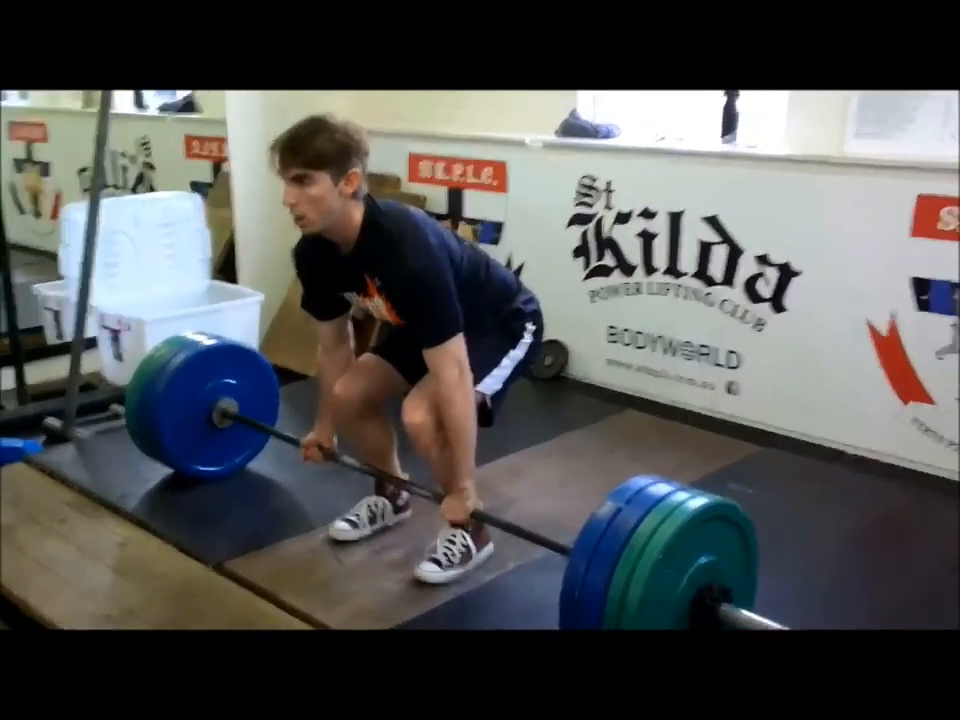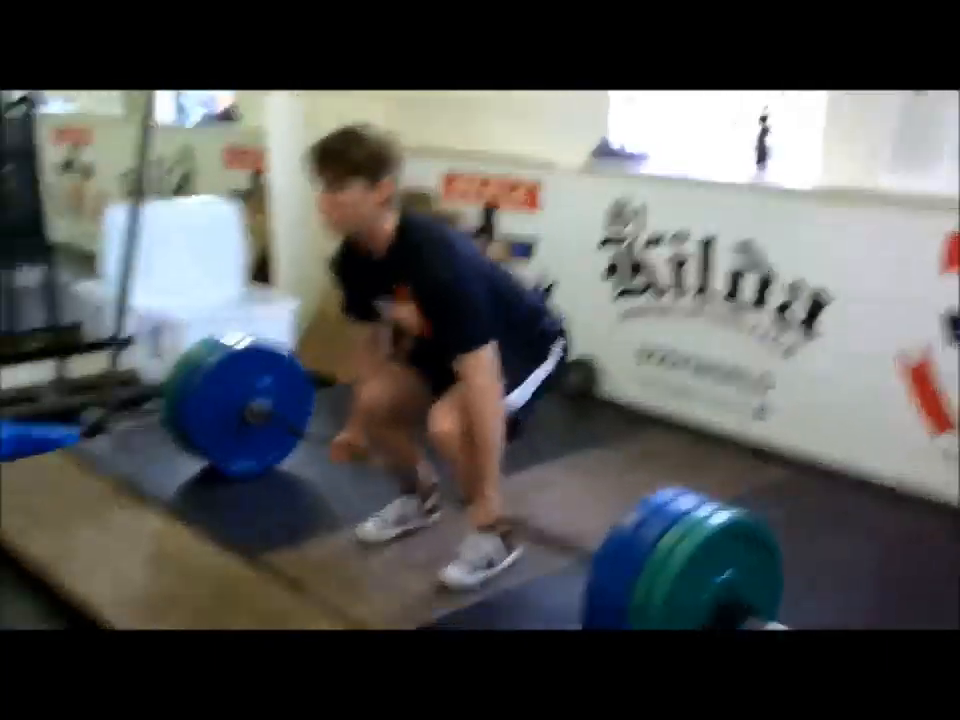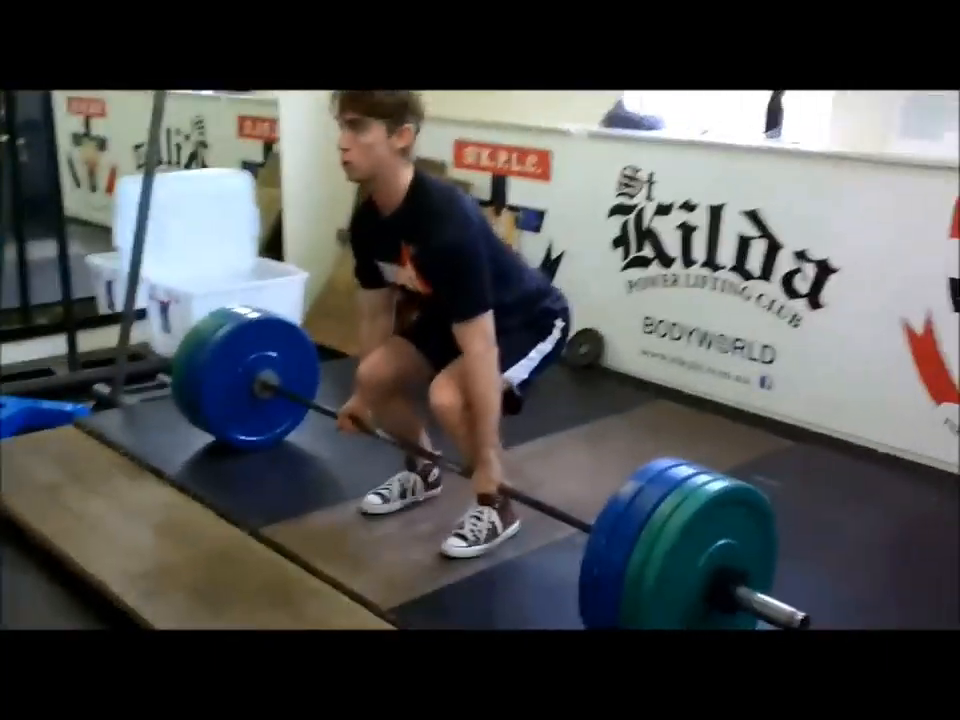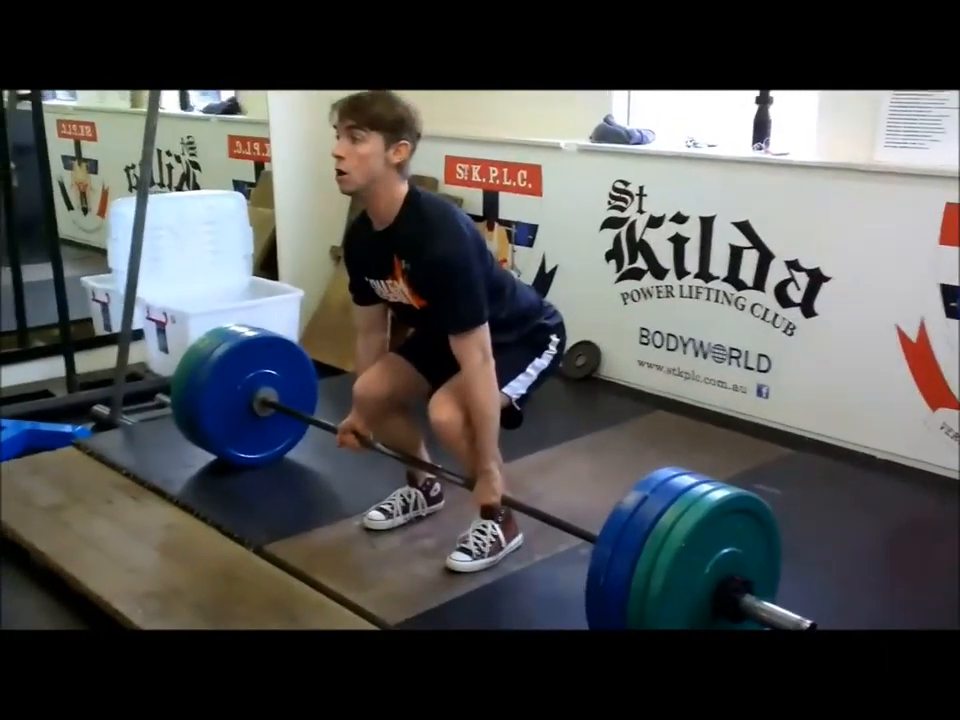
dt=0.3s
person 1, frame 1
left shoulder: (409, 251)
right shoulder: (314, 253)
left elbow: (452, 374)
right elbow: (334, 342)
left wrist: (463, 487)
right wrist: (324, 424)
left hip: (502, 322)
right hip: (425, 323)
left knee: (420, 415)
right knee: (350, 396)
left ankle: (469, 529)
right ankle: (392, 496)
person 1, frame 2
left shoulder: (439, 260)
right shoulder: (355, 258)
left elbow: (482, 380)
right elbow: (370, 345)
left wrist: (487, 494)
right wrist: (355, 425)
left hip: (529, 340)
right hip: (451, 336)
left knee: (448, 422)
right knee: (378, 402)
left ankle: (495, 533)
right ankle: (421, 496)
person 1, frame 3
left shoulder: (448, 224)
right shoulder: (367, 220)
left elbow: (479, 346)
right elbow: (376, 312)
left wrist: (486, 461)
right wrist: (360, 396)
left hip: (530, 317)
right hip: (450, 313)
left knee: (447, 397)
right knee: (376, 377)
left ankle: (497, 507)
right ankle: (422, 472)
person 1, frame 4
left shoulder: (441, 237)
right shoulder: (361, 237)
left elbow: (477, 360)
right elbow: (371, 329)
left wrist: (489, 472)
right wrist: (357, 411)
left hip: (526, 333)
left knee: (447, 412)
right knee: (372, 393)
left ankle: (499, 520)
right ankle: (423, 487)
